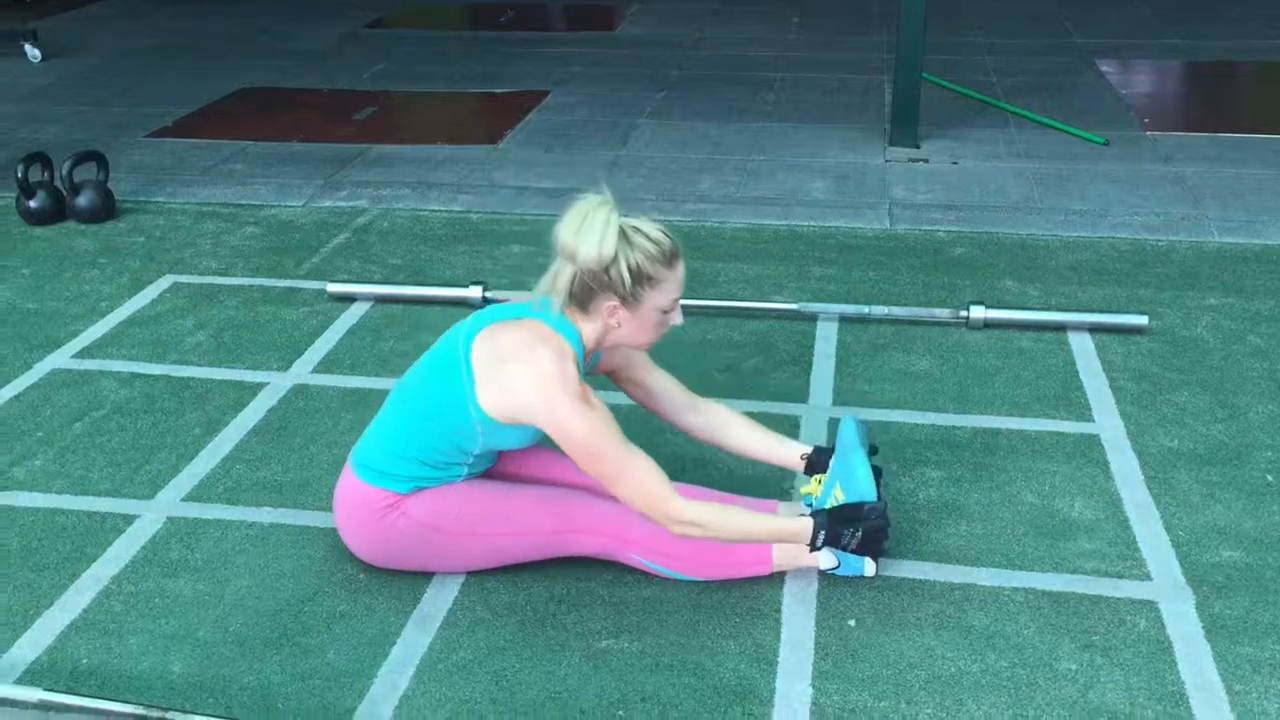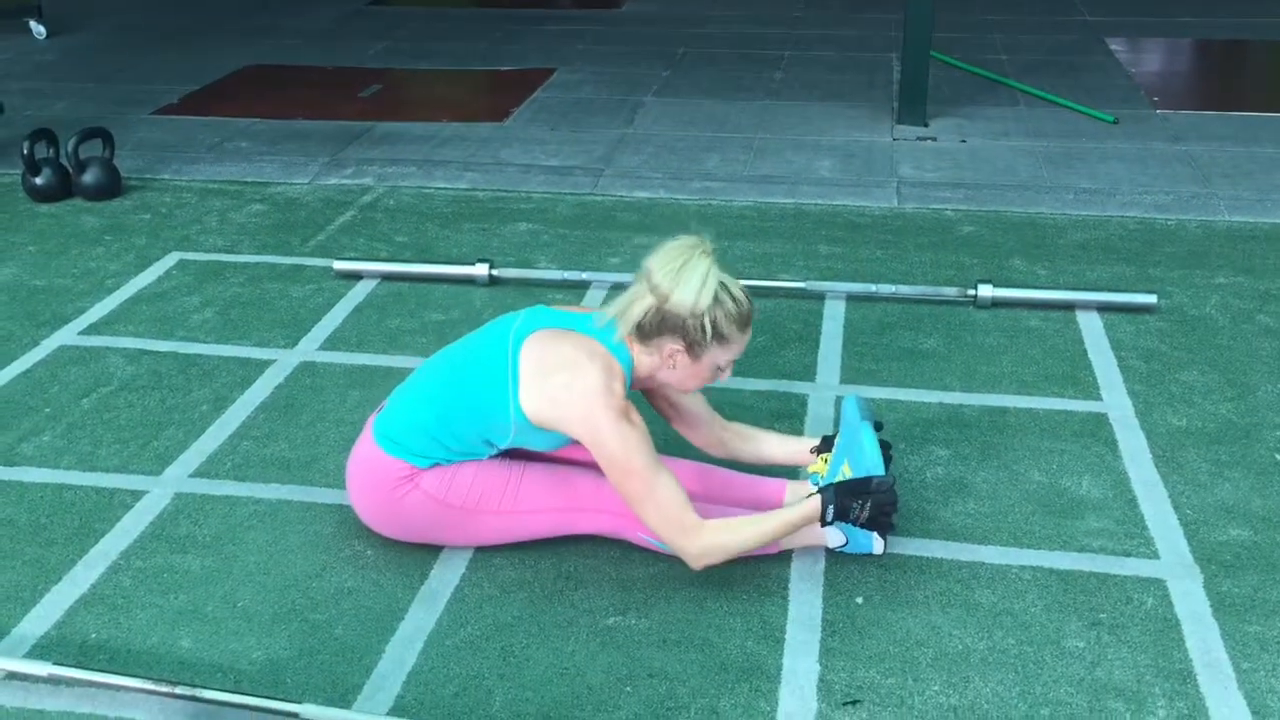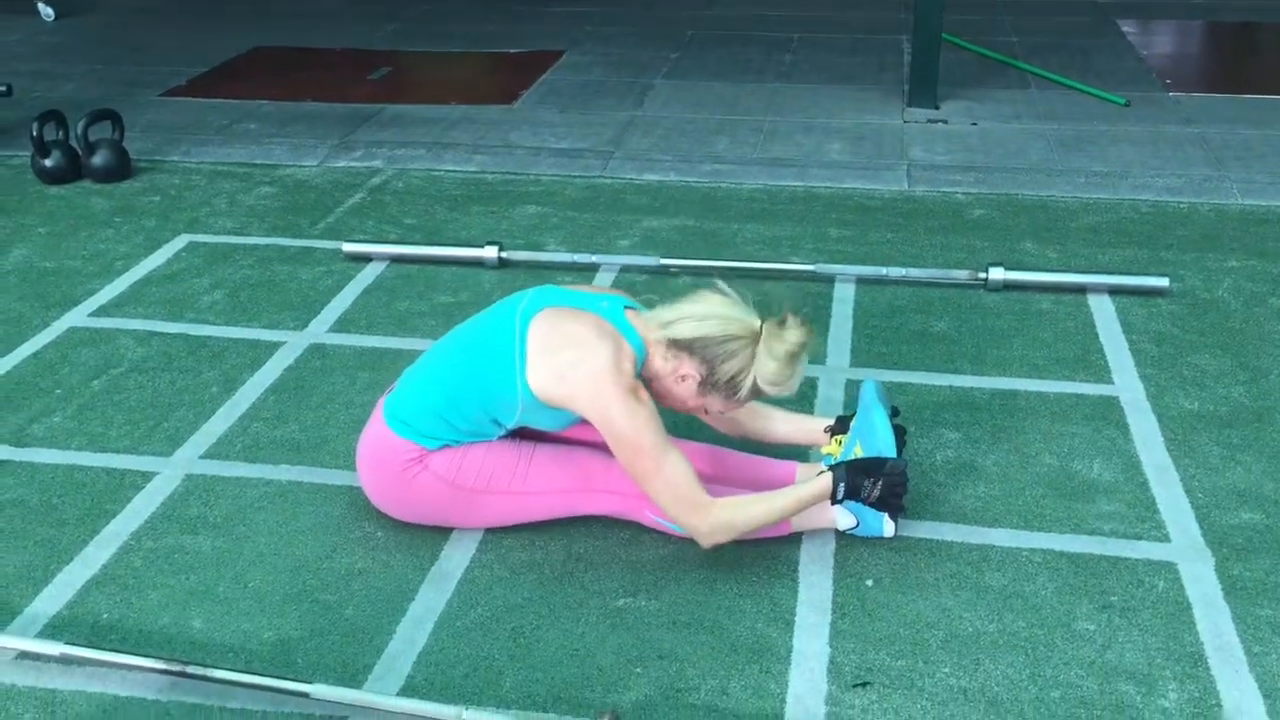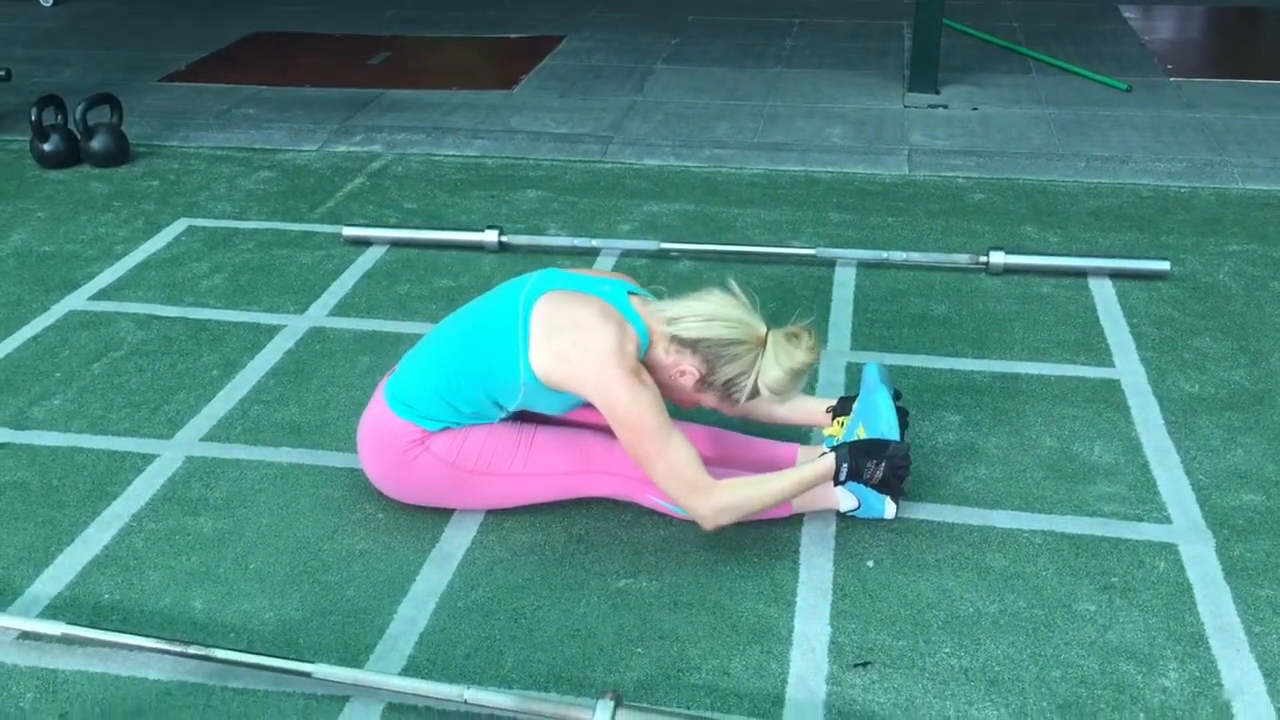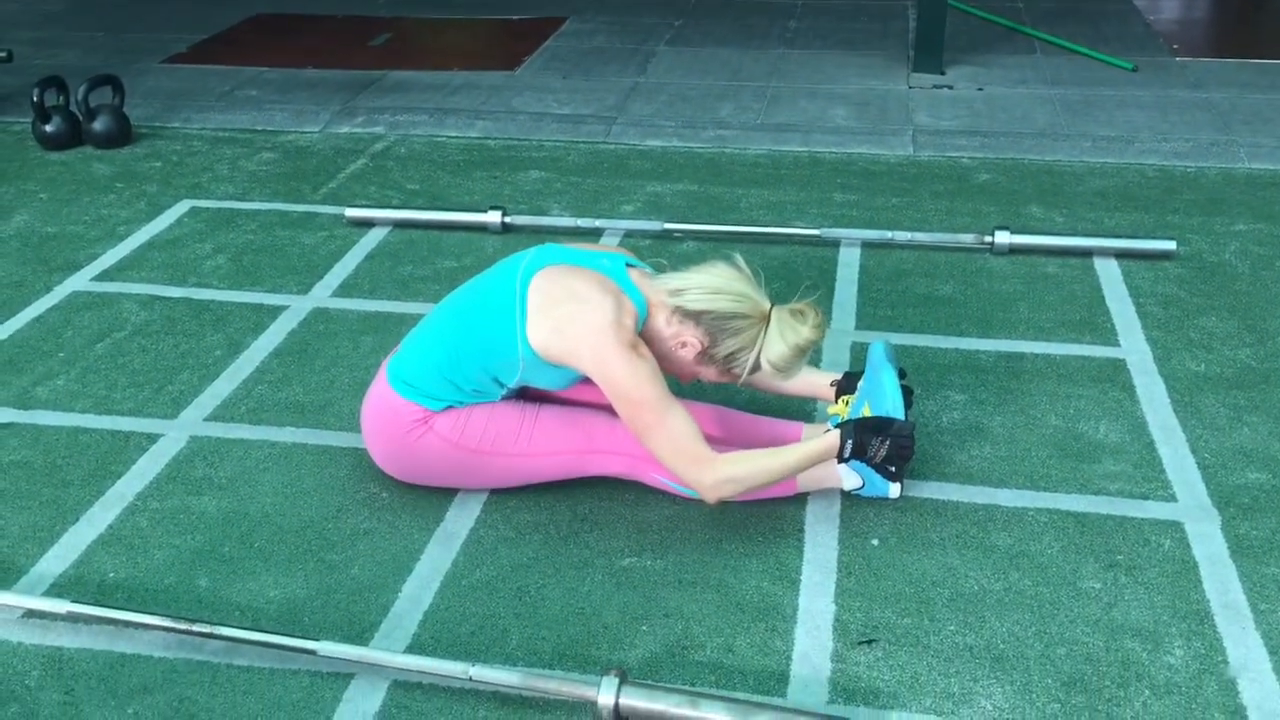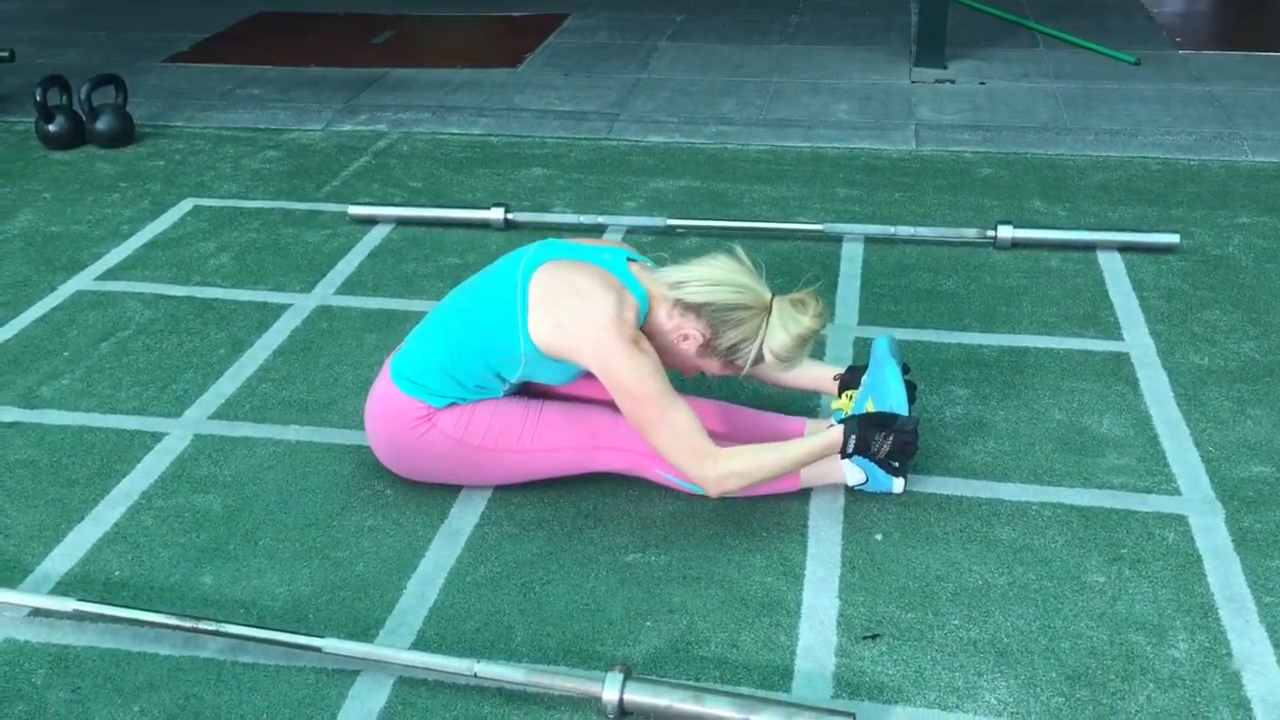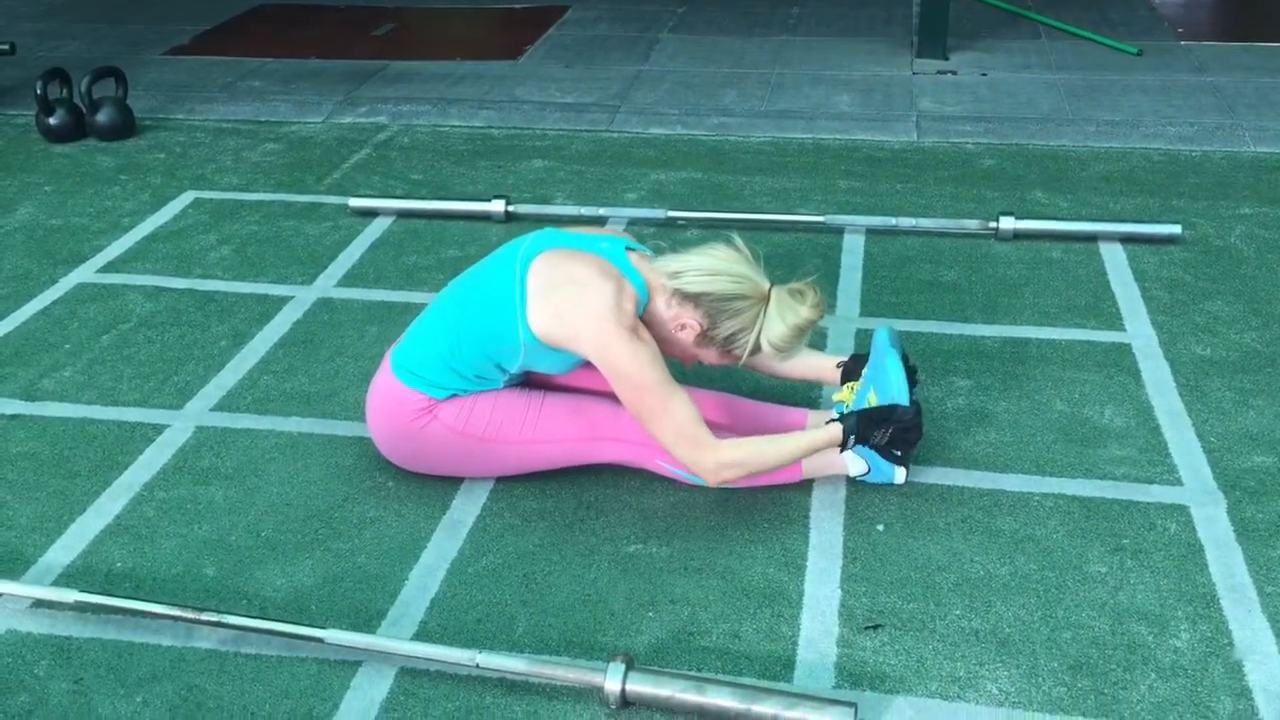
dt=0.7s
person 1, frame 1
left shoulder: (582, 329)
right shoulder: (550, 378)
left elbow: (698, 413)
right elbow: (676, 517)
left wrist: (809, 458)
right wrist: (815, 532)
right hip: (388, 510)
left knee: (621, 492)
right knee: (601, 526)
left ankle: (799, 509)
right ankle: (817, 553)
person 1, frame 2
left shoulder: (625, 337)
right shoulder: (599, 395)
left elbow: (718, 436)
right elbow: (696, 545)
left wrist: (820, 449)
right wrist: (822, 507)
left hip: (426, 433)
right hip: (398, 482)
left knee: (639, 474)
right knee: (610, 504)
left ankle: (809, 488)
person 1, frame 3
left shoulder: (633, 322)
right shoulder: (609, 379)
left elbow: (733, 419)
right elbow: (704, 523)
left wrist: (831, 431)
right wrist: (833, 485)
left hip: (434, 415)
right hip: (408, 464)
left knee: (651, 456)
right knee: (618, 487)
person 1, frame 4
left shoulder: (635, 307)
right shoulder: (614, 366)
left elbow: (732, 395)
right elbow: (707, 506)
left wrist: (830, 411)
right wrist: (835, 466)
left hip: (435, 395)
right hip: (408, 445)
left knee: (654, 439)
right knee: (618, 468)
person 1, frame 5
left shoulder: (630, 279)
right shoulder: (610, 341)
left elbow: (735, 361)
right elbow: (708, 479)
left wrist: (835, 386)
right wrist: (839, 444)
left hip: (439, 372)
right hip: (413, 424)
left knee: (657, 415)
right knee: (621, 447)
left ankle: (820, 437)
person 1, frame 6
left shoulder: (633, 273)
right shoulder: (613, 335)
left elbow: (739, 352)
right elbow: (712, 473)
left wrist: (840, 379)
right wrist: (845, 438)
left hip: (444, 369)
right hip: (415, 421)
left knee: (662, 411)
right knee: (625, 441)
left ankle: (830, 430)
person 1, frame 7
left shoulder: (631, 264)
right shoulder: (611, 325)
left elbow: (738, 341)
right elbow: (710, 462)
left wrist: (841, 370)
right wrist: (842, 435)
left hip: (446, 362)
right hip: (417, 415)
left knee: (660, 401)
right knee: (625, 432)
left ankle: (831, 418)
